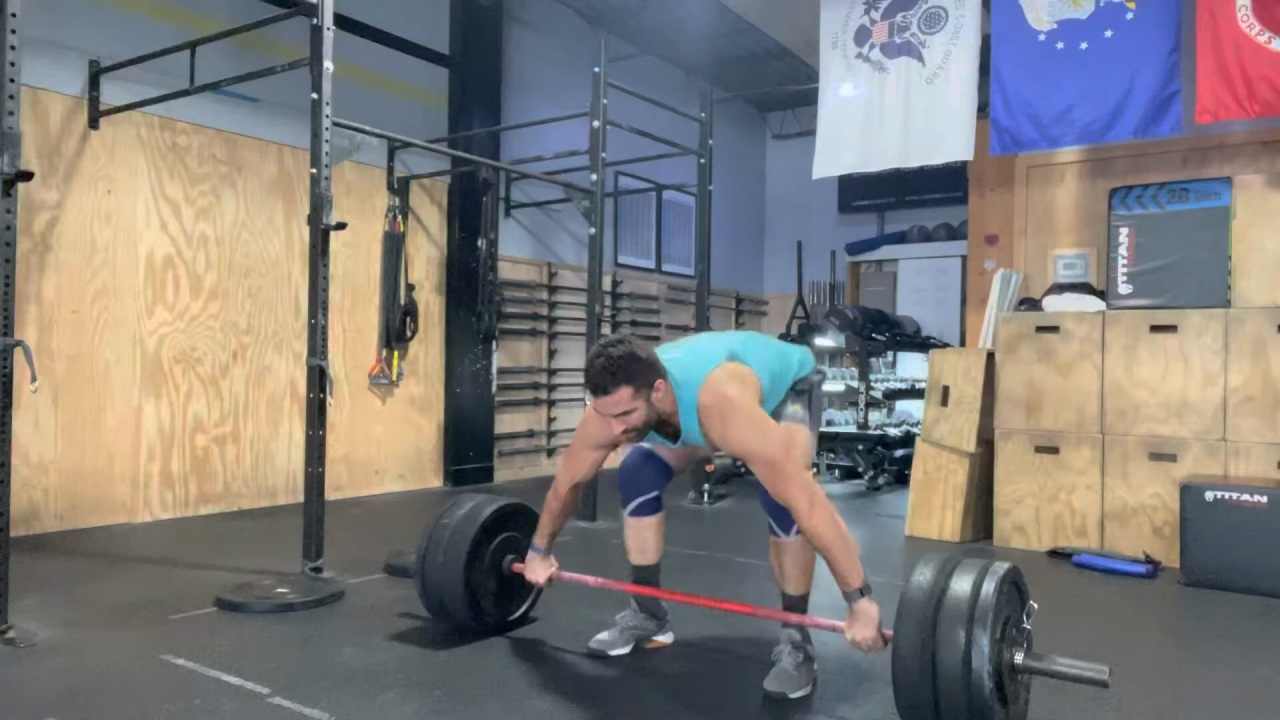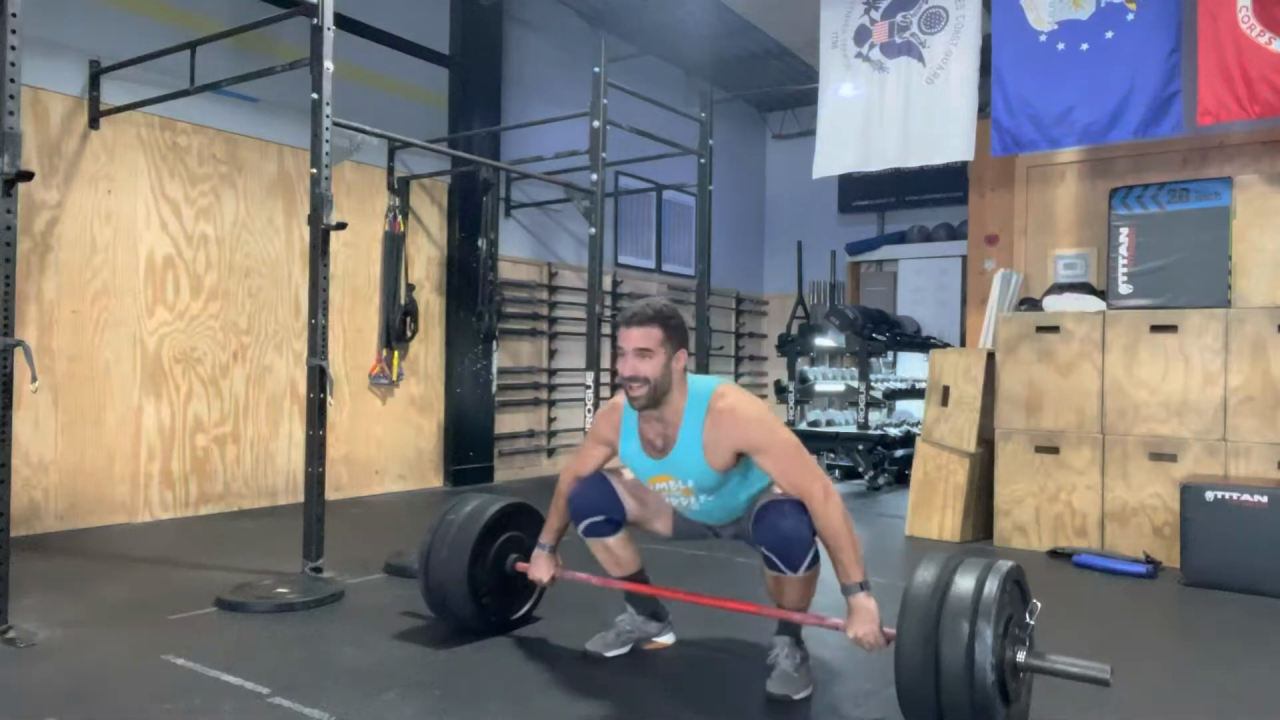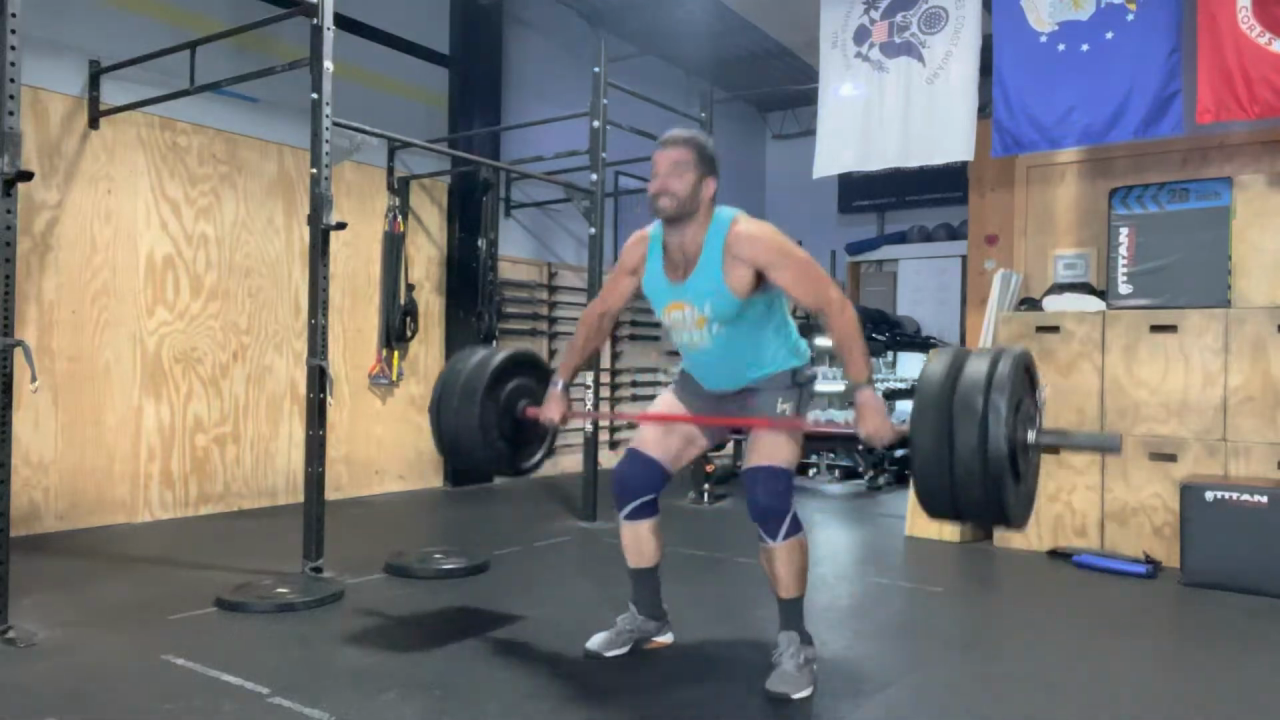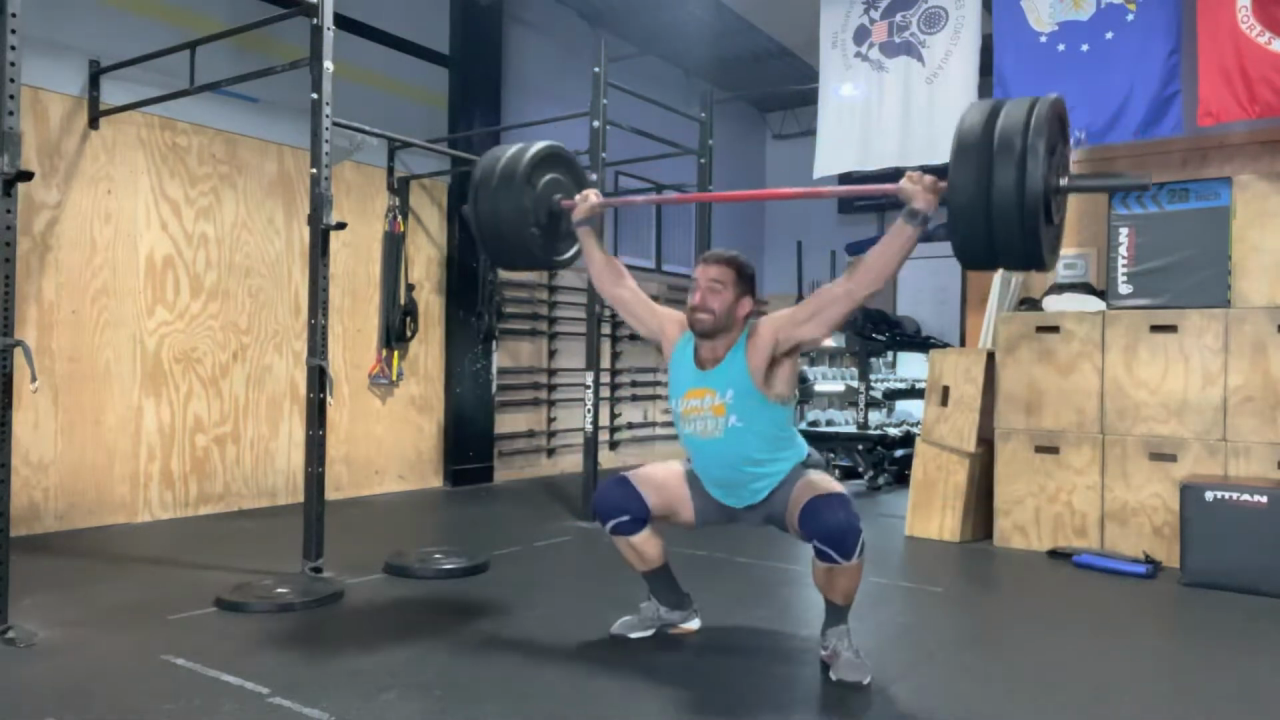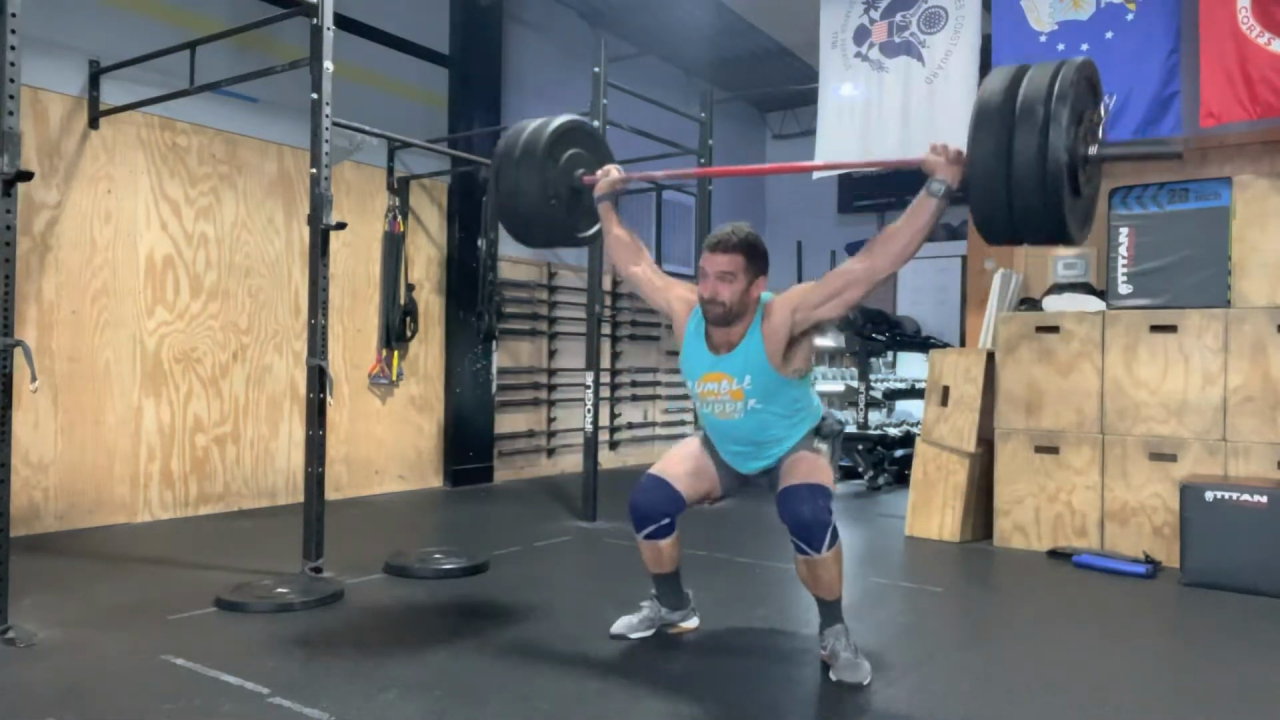
dt=0.7s
person 1, frame 1
left shoulder: (721, 403)
right shoulder: (612, 406)
left elbow: (807, 502)
right elbow: (569, 480)
left wrist: (860, 602)
right wrist: (540, 550)
left hip: (787, 384)
left knee: (782, 497)
right knee: (638, 477)
left ankle: (795, 640)
right ankle: (647, 615)
person 1, frame 2
left shoulder: (728, 412)
right shoulder: (615, 415)
left elbow: (820, 494)
right elbow: (574, 476)
left wrist: (859, 597)
right wrist: (546, 547)
left hip: (757, 501)
right hip: (687, 507)
left knee: (789, 530)
right knee: (588, 500)
left ankle: (788, 644)
right ankle: (646, 617)
person 1, frame 3
left shoulder: (746, 238)
right shoulder: (642, 247)
left elbow: (833, 304)
right elbow: (601, 313)
left wrist: (865, 394)
right wrist: (560, 385)
left hip: (772, 379)
right hip: (700, 380)
left knee: (767, 497)
right knee: (632, 480)
left ankle: (793, 641)
right ankle: (647, 618)
person 1, frame 4
left shoulder: (768, 344)
right shoulder: (674, 337)
left elbow: (855, 286)
right elbow: (617, 287)
left wrist: (917, 213)
right wrist: (584, 225)
left hip: (784, 483)
right hip: (710, 487)
left knee: (837, 526)
right knee: (613, 500)
left ankle: (836, 633)
right ankle: (672, 604)
person 1, frame 5
left shoulder: (783, 322)
right shoulder: (685, 313)
left elbow: (871, 265)
right elbow: (634, 263)
left wrist: (939, 186)
right wrist: (605, 201)
left hip: (793, 445)
right hip: (721, 447)
left knee: (806, 514)
right knee: (649, 501)
left ankle: (833, 632)
right ankle: (670, 604)
